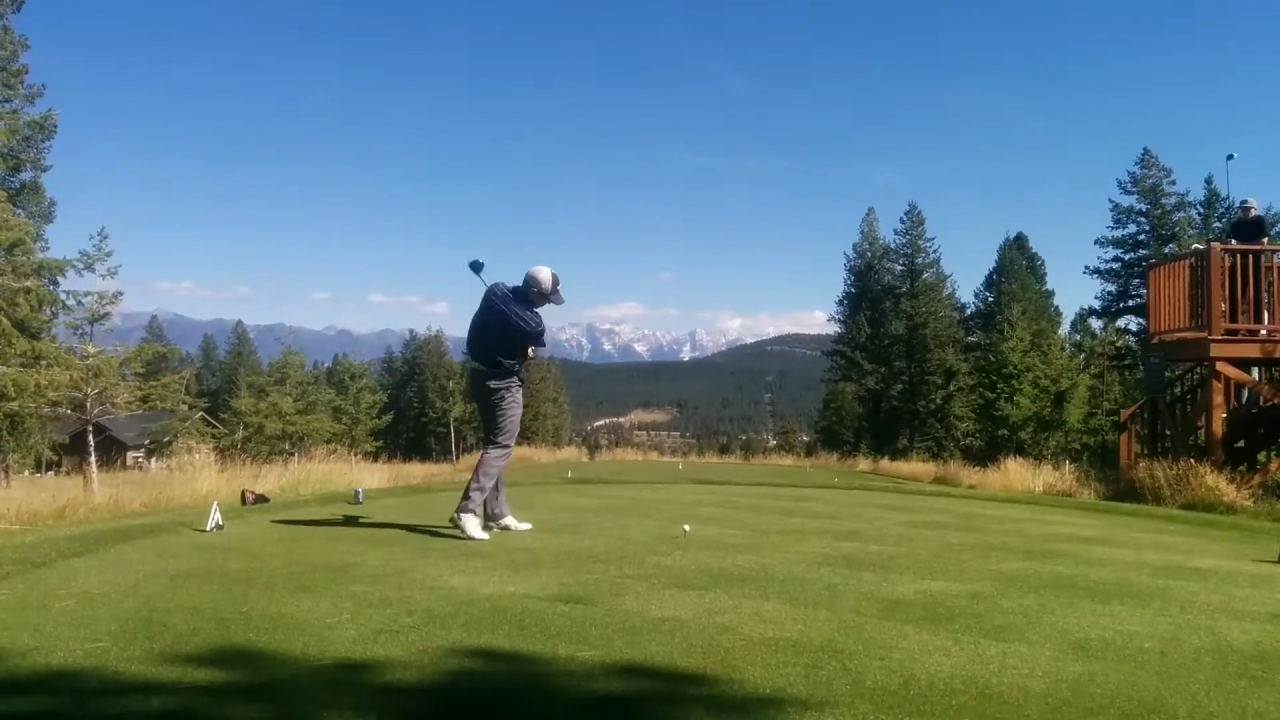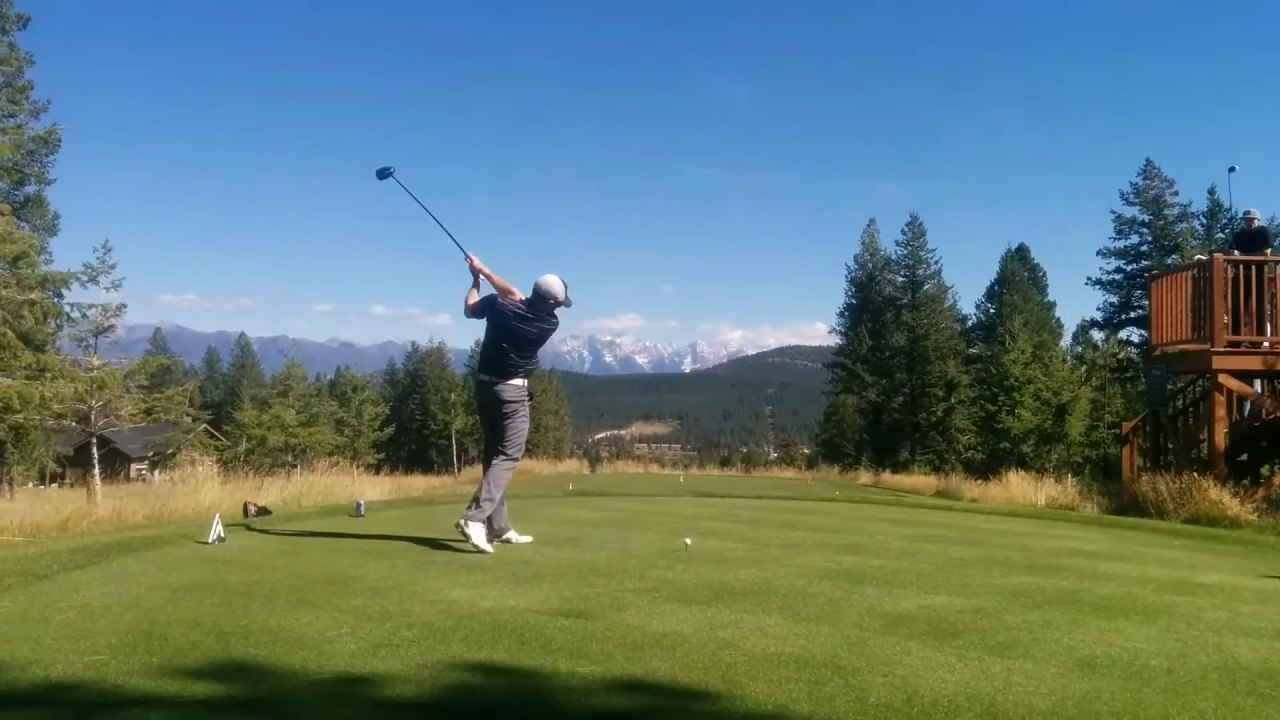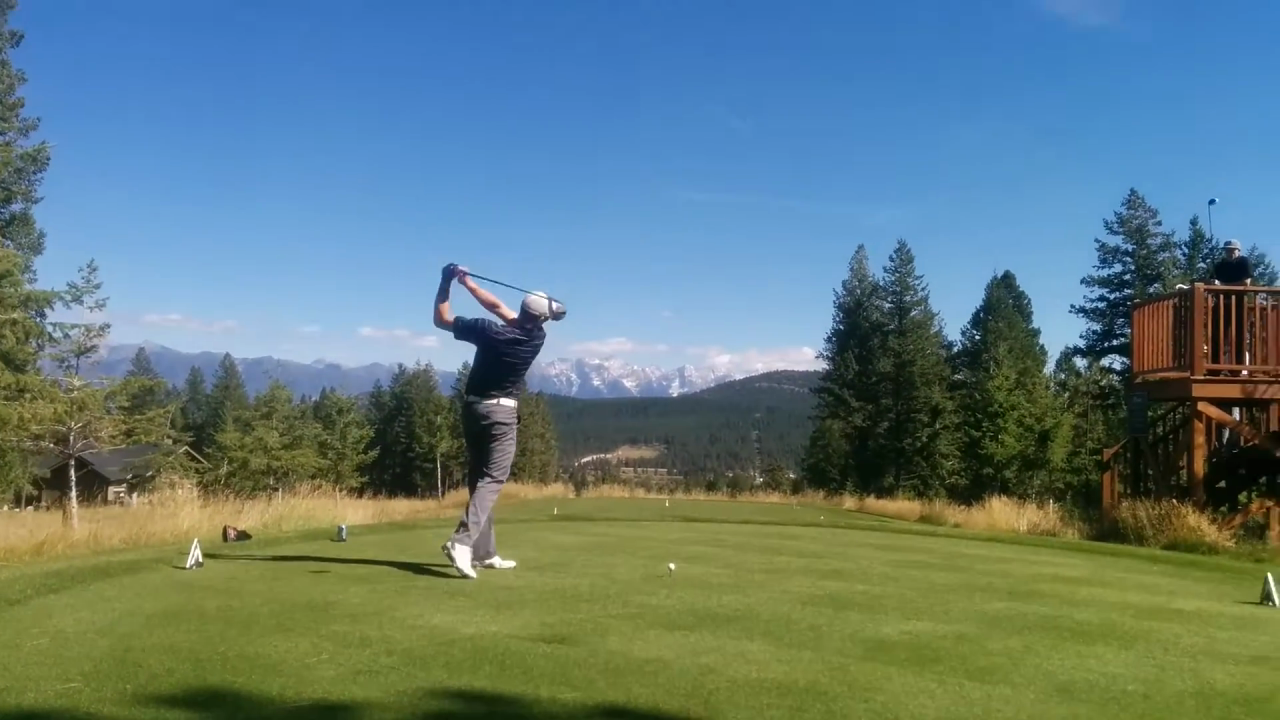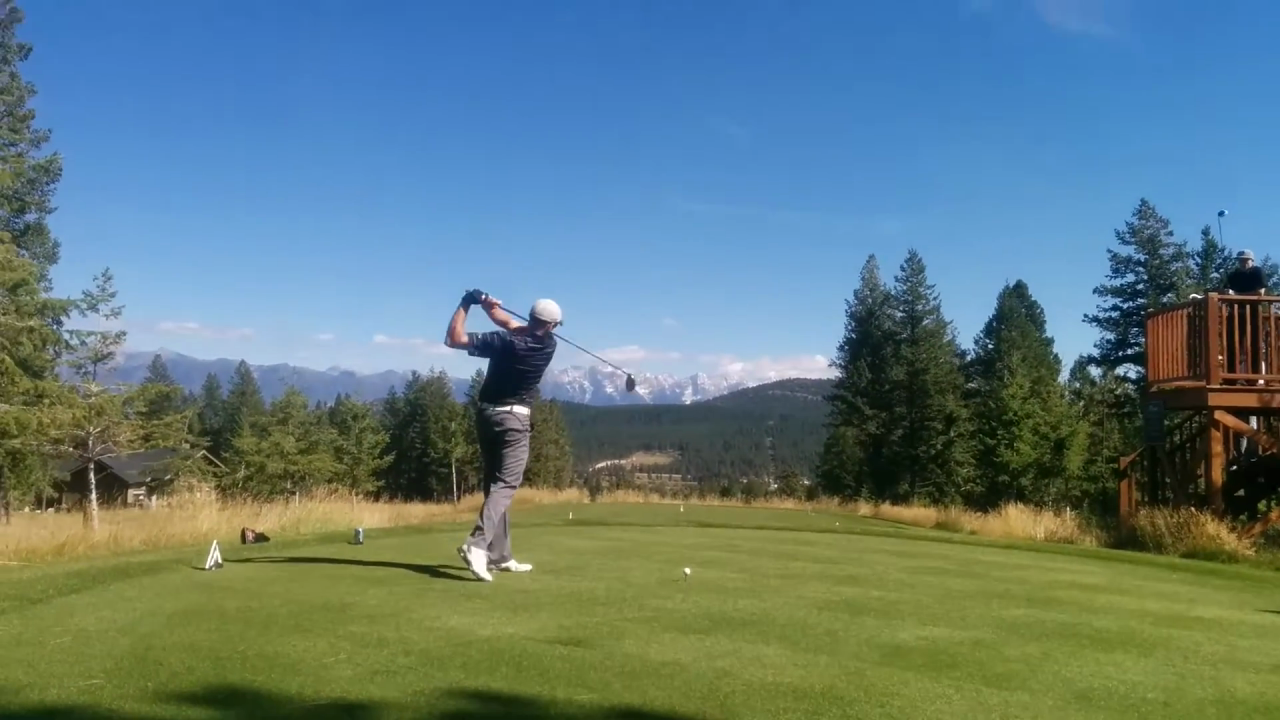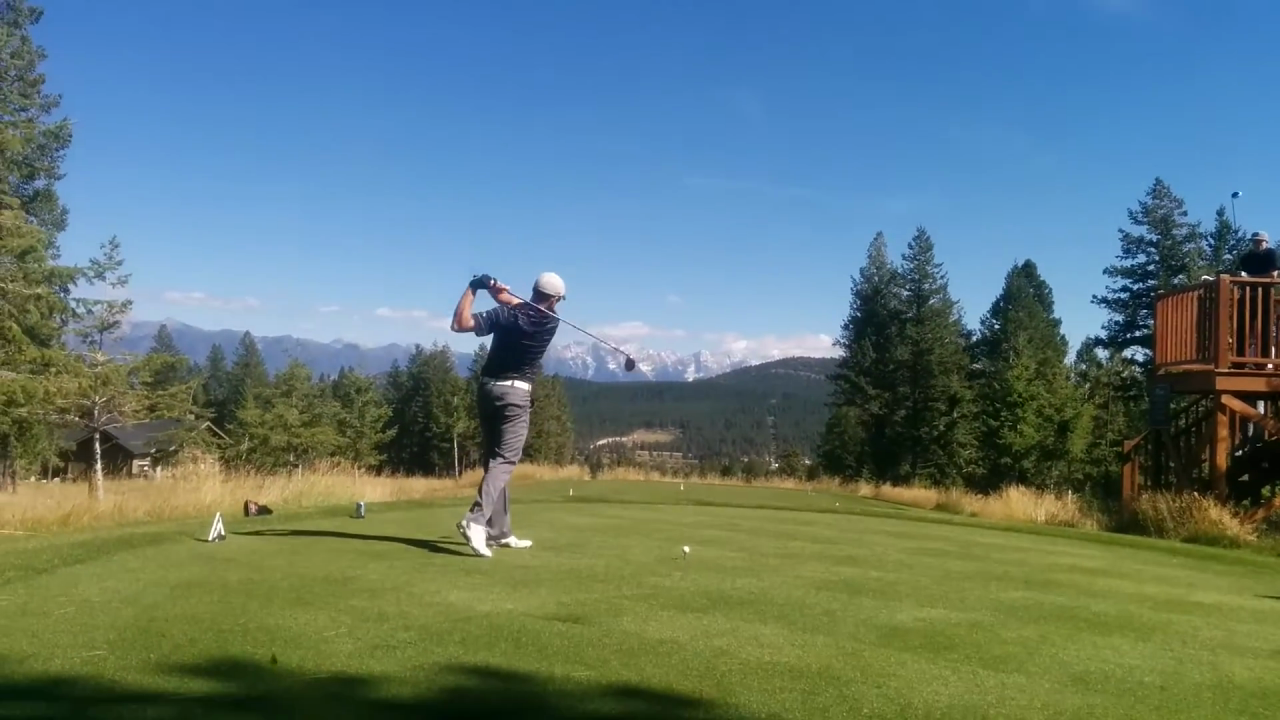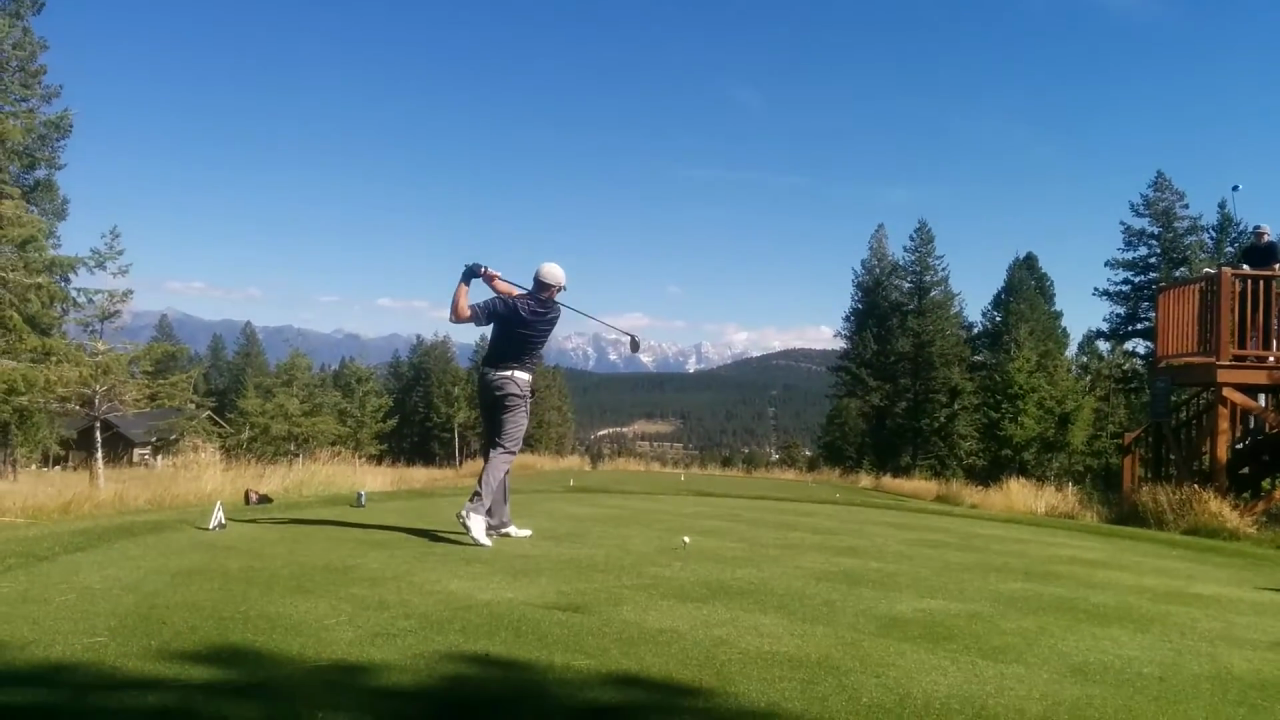
dt=0.1s
person 1, frame 1
left shoulder: (497, 290)
right shoulder: (532, 322)
right elbow: (533, 349)
right wrist: (526, 350)
left hip: (478, 375)
right hip: (502, 382)
left knee: (496, 444)
right knee: (499, 447)
left ankle: (497, 514)
right ankle: (467, 511)
person 1, frame 2
left shoulder: (496, 305)
right shoulder: (549, 323)
left elbow: (469, 309)
left wrist: (477, 275)
right wrist: (482, 271)
left hip: (485, 387)
right hip: (512, 393)
left knee: (495, 454)
right knee: (506, 457)
left ankle: (498, 527)
right ankle: (475, 517)
person 1, frame 3
left shoulder: (488, 331)
right shoulder: (537, 337)
left elbow: (441, 319)
right elbow: (501, 308)
left wrist: (448, 281)
right wrist: (467, 281)
left hip: (472, 408)
right hip: (502, 413)
left knee: (480, 479)
right knee: (492, 480)
left ankle: (482, 552)
right ankle: (462, 541)
person 1, frame 4
left shoulder: (503, 342)
right shoulder: (549, 346)
left elbow: (453, 339)
right elbow: (512, 325)
left wrist: (466, 303)
right wrist: (490, 304)
left hip: (486, 416)
right hip: (514, 420)
left knee: (494, 484)
right knee: (505, 486)
left ankle: (498, 556)
right ankle: (477, 544)
person 1, frame 5
left shoulder: (506, 316)
right shoulder: (552, 321)
left elbow: (459, 324)
left wrist: (473, 288)
right wrist: (495, 287)
left hip: (488, 390)
right hip: (515, 394)
left knee: (495, 459)
right knee: (505, 461)
left ankle: (499, 531)
right ankle: (476, 520)
person 1, frame 6
left shoulder: (505, 306)
right shoulder: (553, 311)
left elbow: (457, 315)
left wrist: (467, 277)
right wrist: (493, 278)
left hip: (488, 381)
right hip: (516, 385)
left knee: (495, 449)
right knee: (505, 451)
left ankle: (499, 520)
right ankle: (476, 510)
